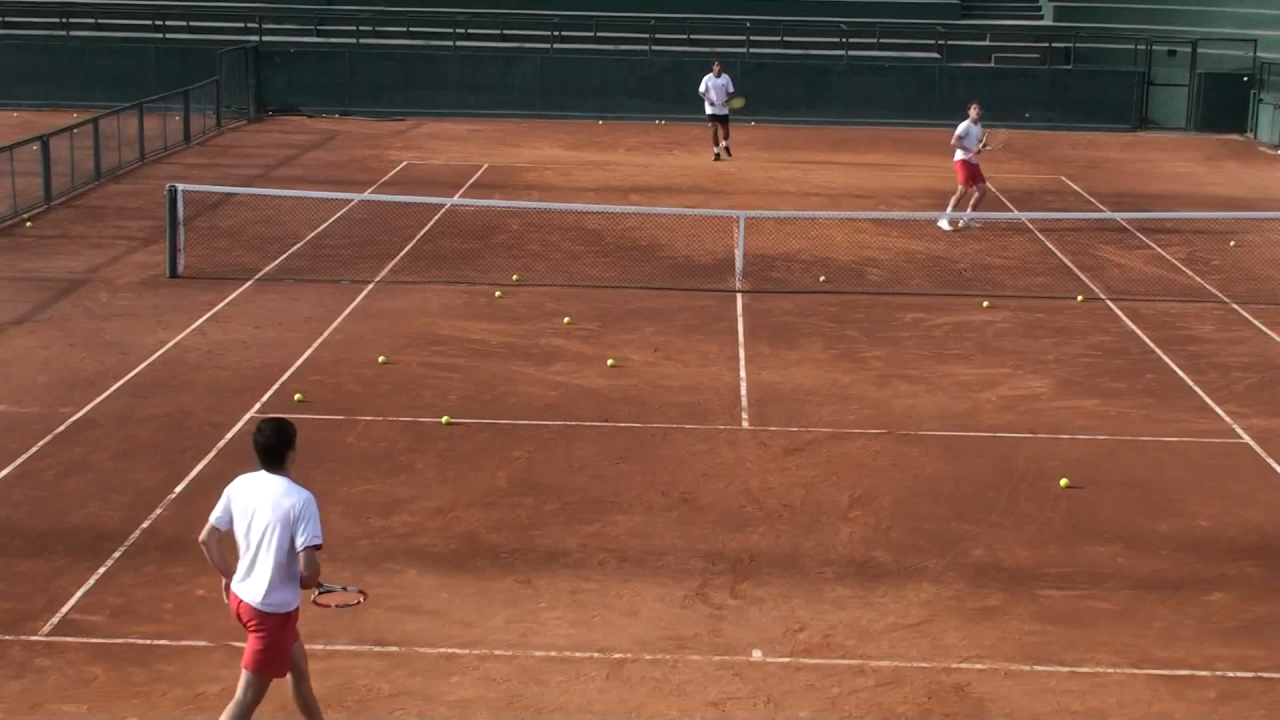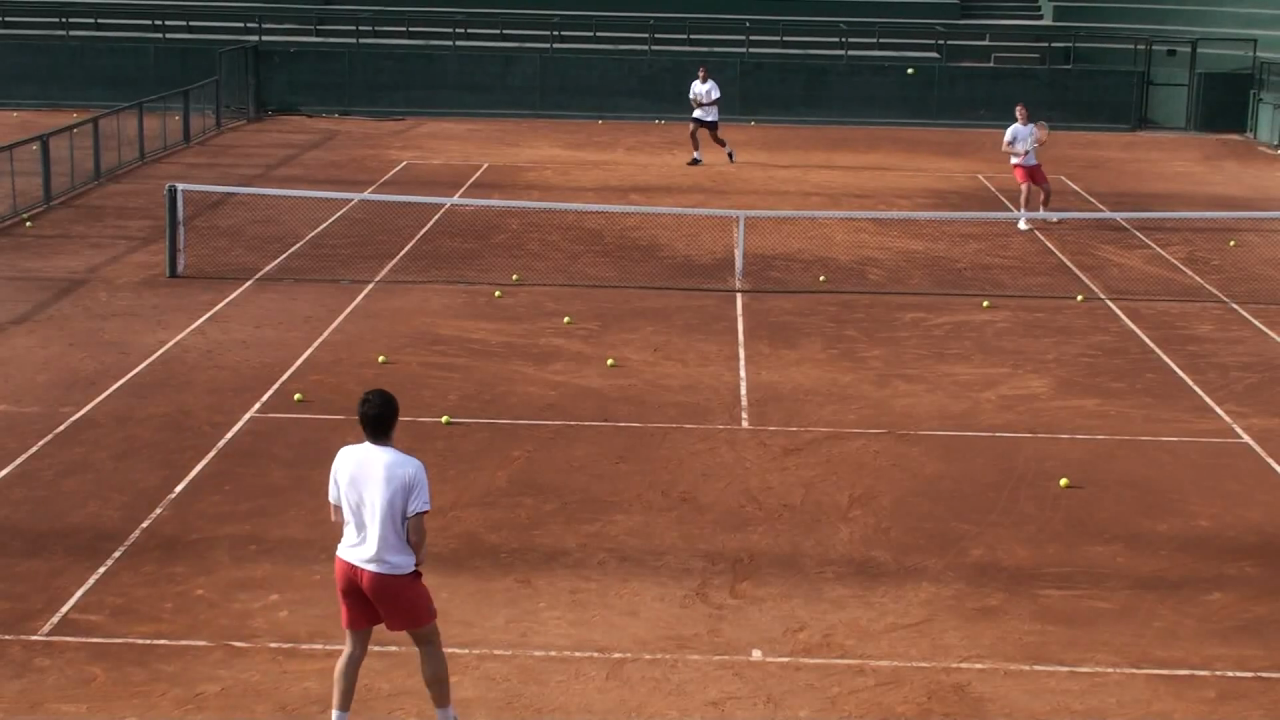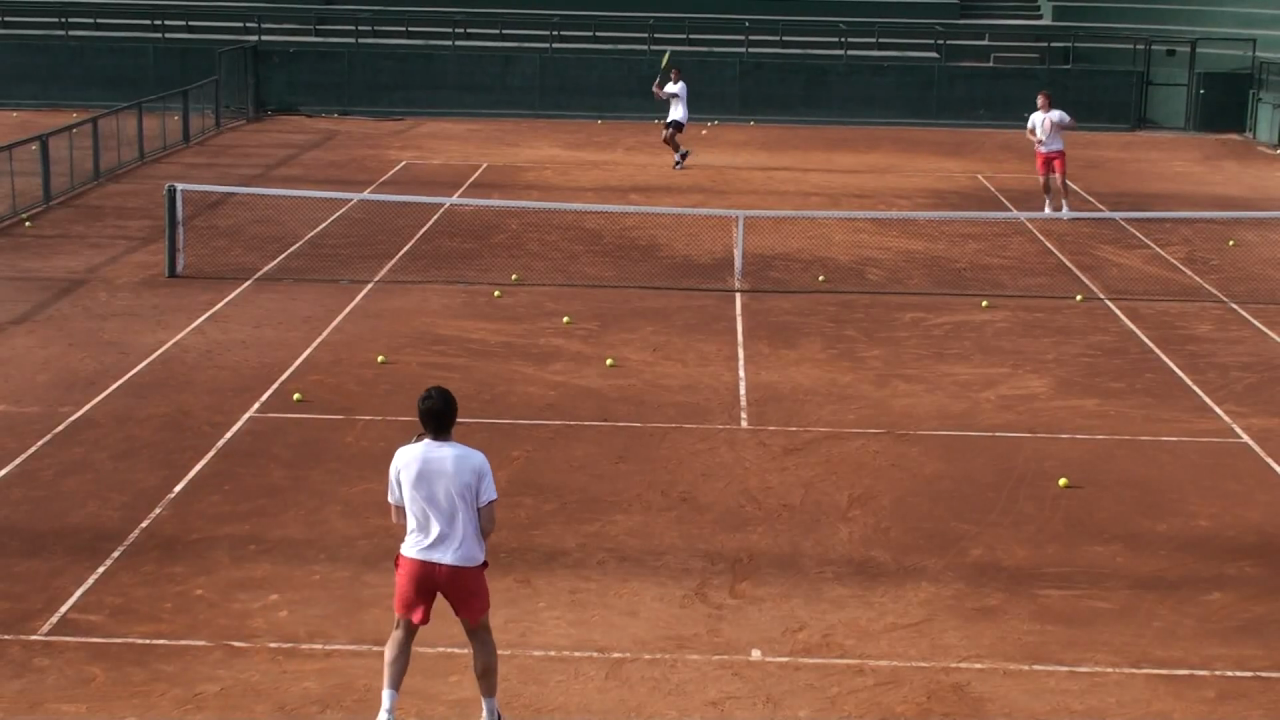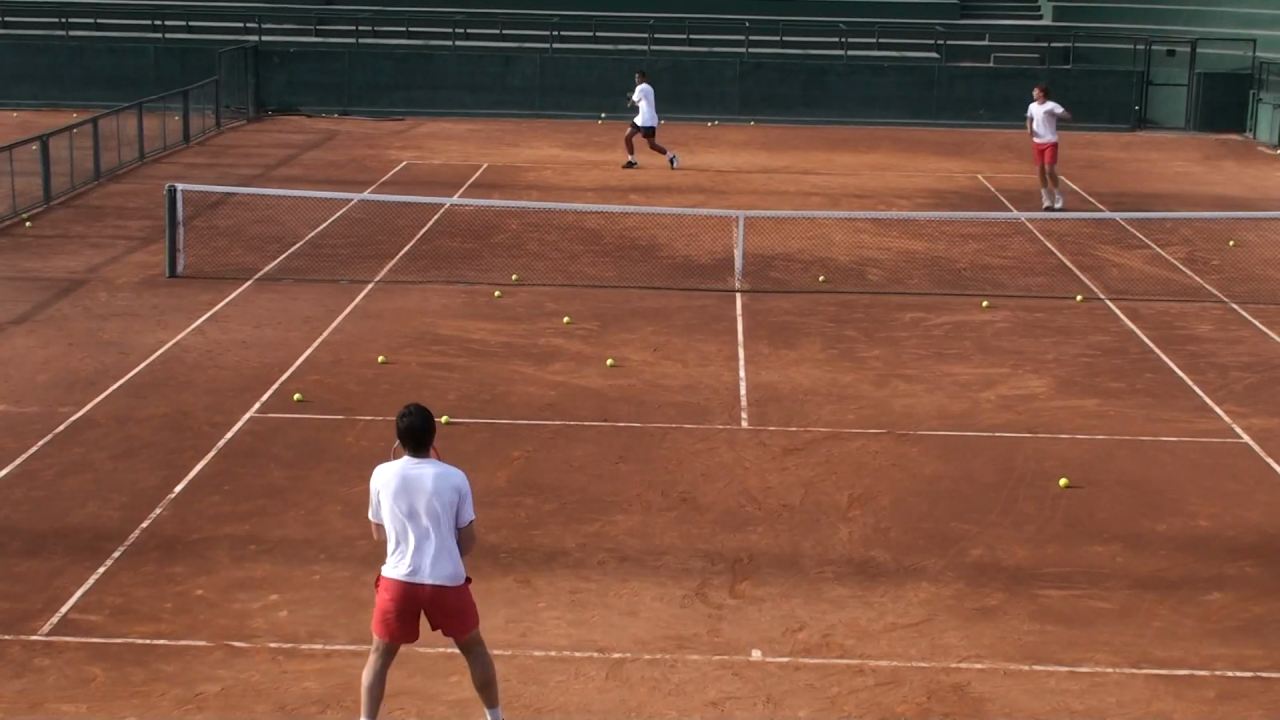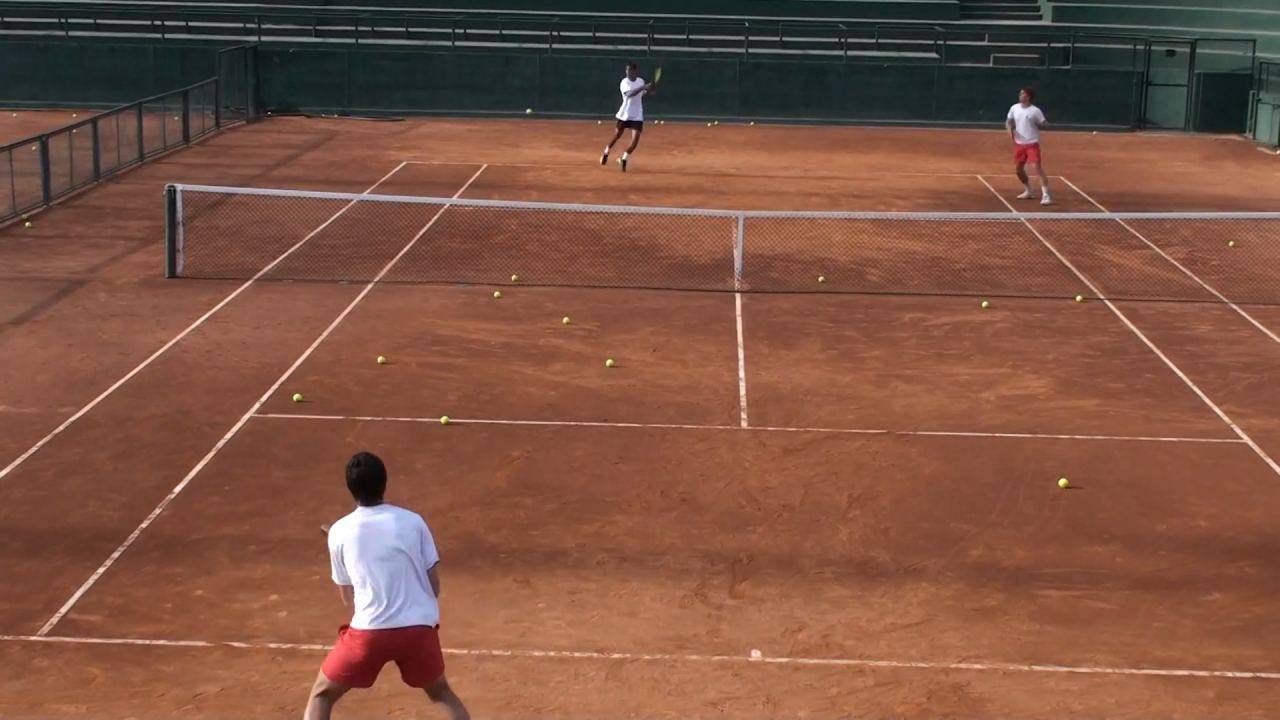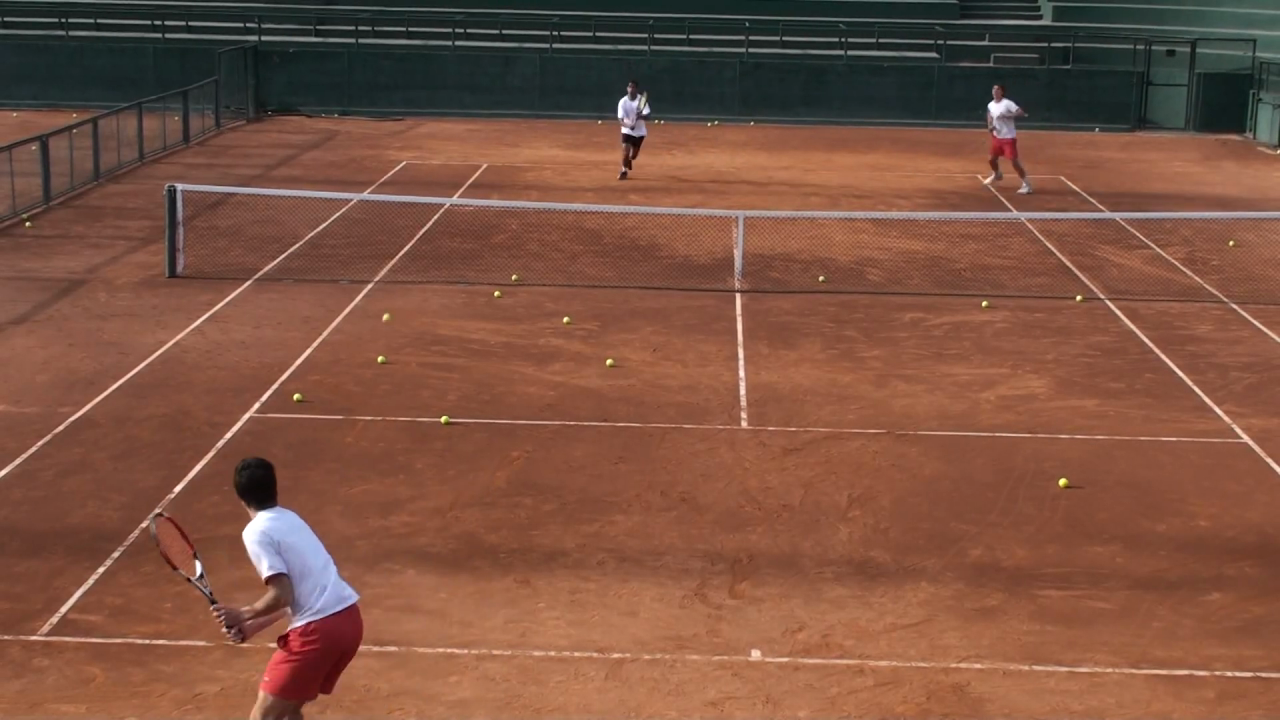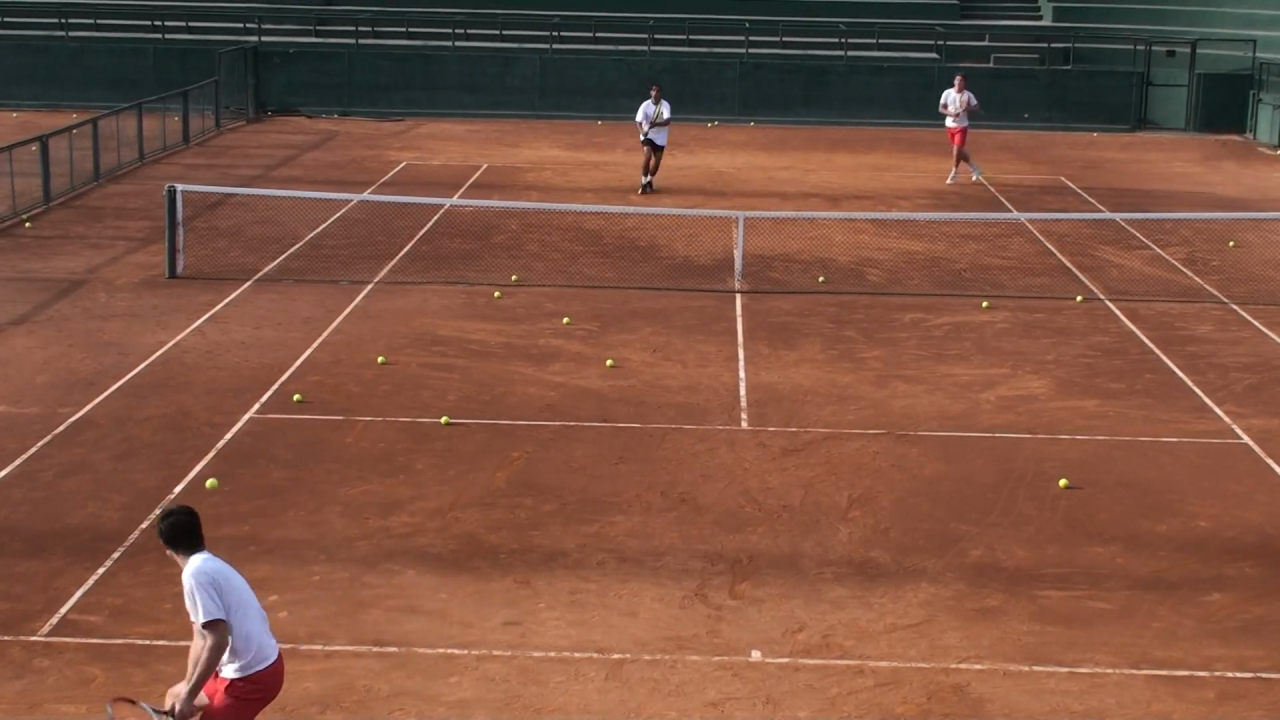
dt=0.4s
person 1, frame 1
left shoulder: (238, 486)
right shoulder: (301, 500)
left elbow: (206, 539)
right elbow: (307, 568)
right wrist: (311, 582)
left hip: (242, 595)
right hip: (272, 607)
left knee: (297, 662)
person 1, frame 2
left shoulder: (344, 457)
right shoulder: (410, 468)
left elbow: (336, 516)
right elbow: (416, 535)
right wrist: (416, 555)
left hip: (347, 565)
right hip: (392, 573)
left knee: (355, 647)
right knee: (429, 642)
person 1, frame 3
left shoulder: (403, 457)
right shoulder: (475, 461)
left elbow: (398, 516)
right elbow: (487, 524)
left hip: (415, 561)
right hip: (464, 564)
left knee: (402, 633)
right knee: (480, 635)
person 1, frame 4
left shoulder: (382, 475)
right shoulder: (455, 478)
left elbow: (379, 533)
right elbow: (467, 542)
left hip: (398, 581)
right hip: (449, 581)
left knee: (380, 656)
right knee: (474, 649)
person 1, frame 5
left shoulder: (339, 533)
right shoulder: (414, 522)
left elbow: (348, 597)
right elbow: (434, 585)
left hip: (370, 631)
right hip: (418, 628)
left knee: (322, 695)
right knee: (441, 693)
person 1, frame 6
left shoulder: (255, 533)
right shoulder: (291, 520)
left elbow: (282, 596)
left wrist: (243, 615)
right wrist: (252, 626)
left hip: (318, 630)
right hip: (348, 619)
person 1, frame 7
left shoulder: (195, 574)
right shoulder: (211, 566)
left elbow: (218, 641)
right elbow: (202, 639)
left wrist: (189, 694)
right wrist: (187, 691)
left hip: (250, 678)
right hip: (263, 665)
right knee: (175, 699)
